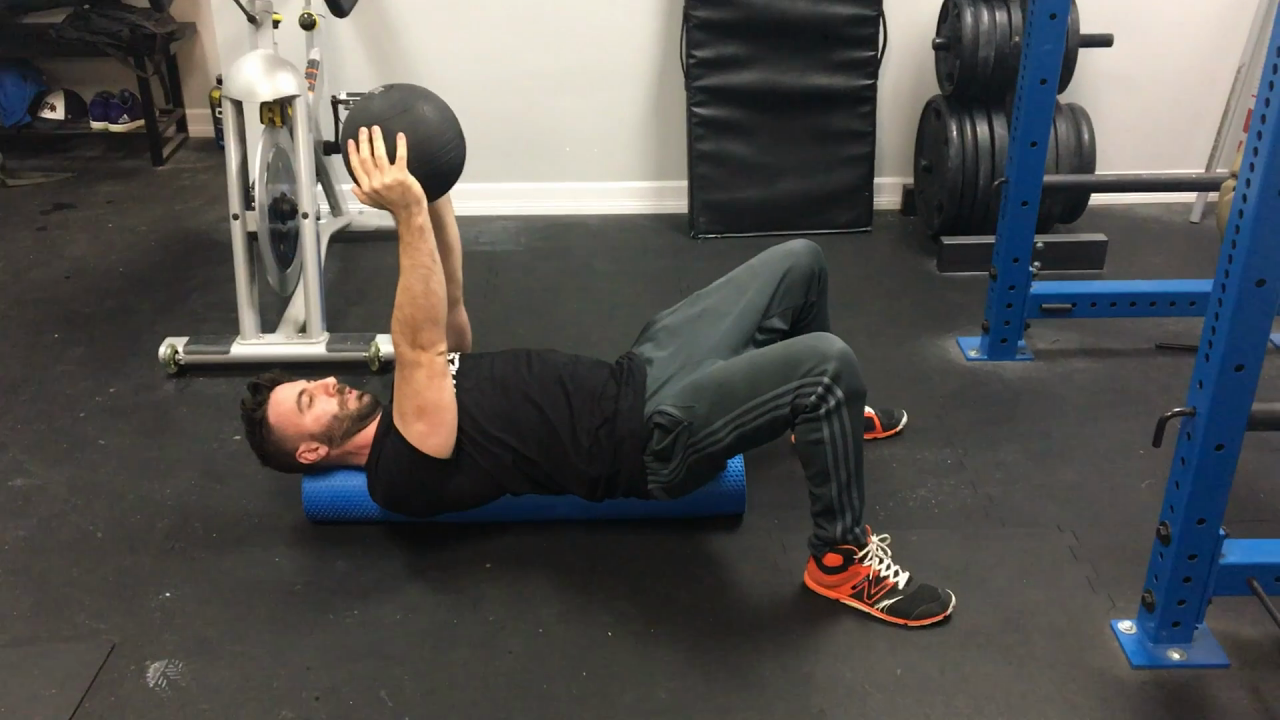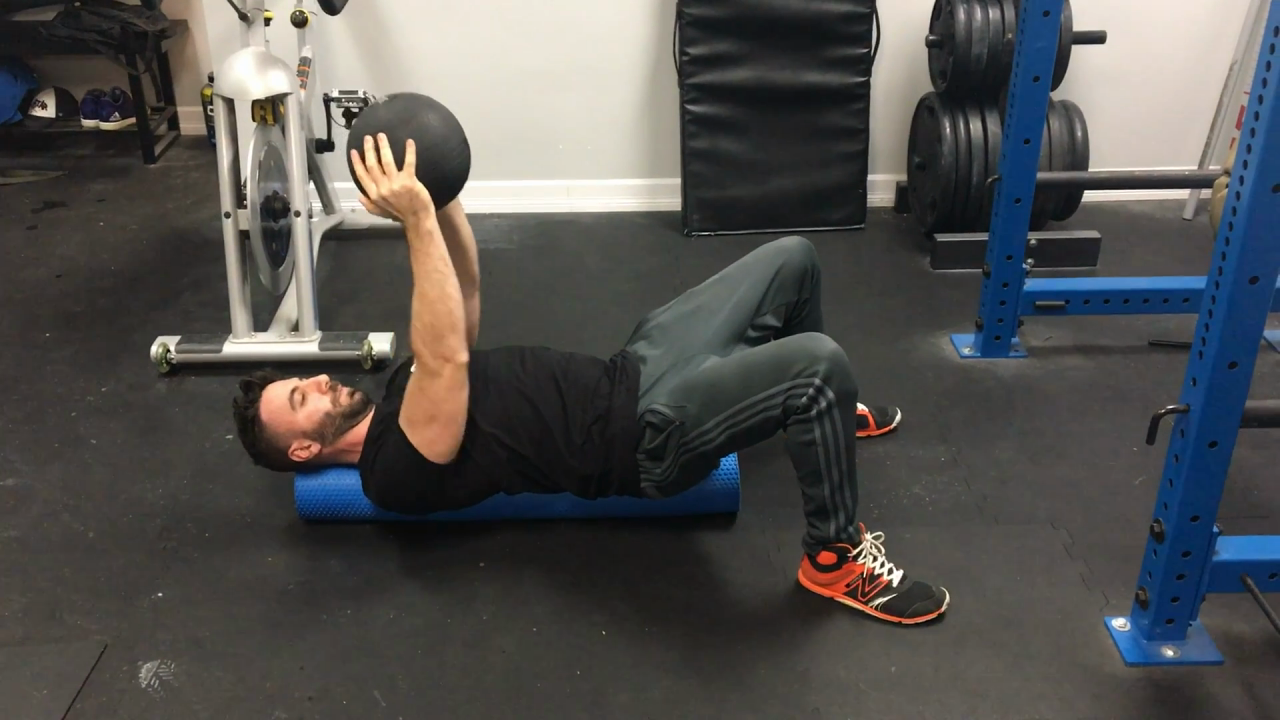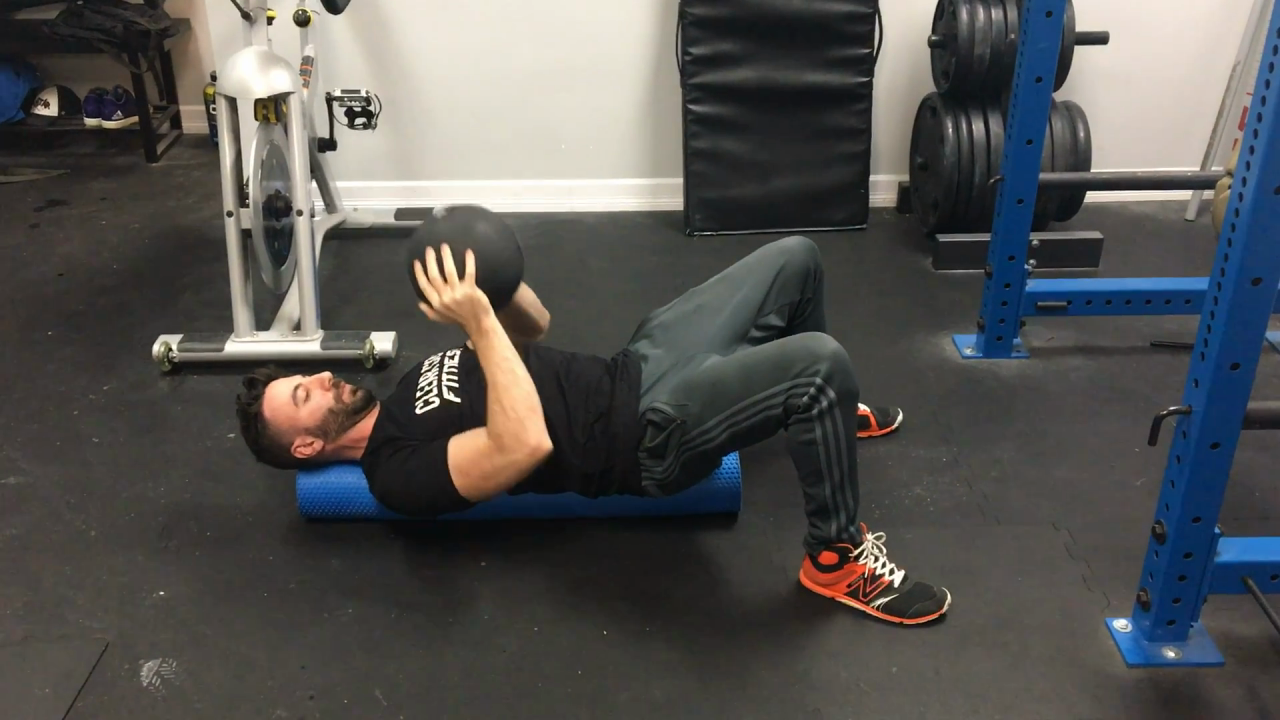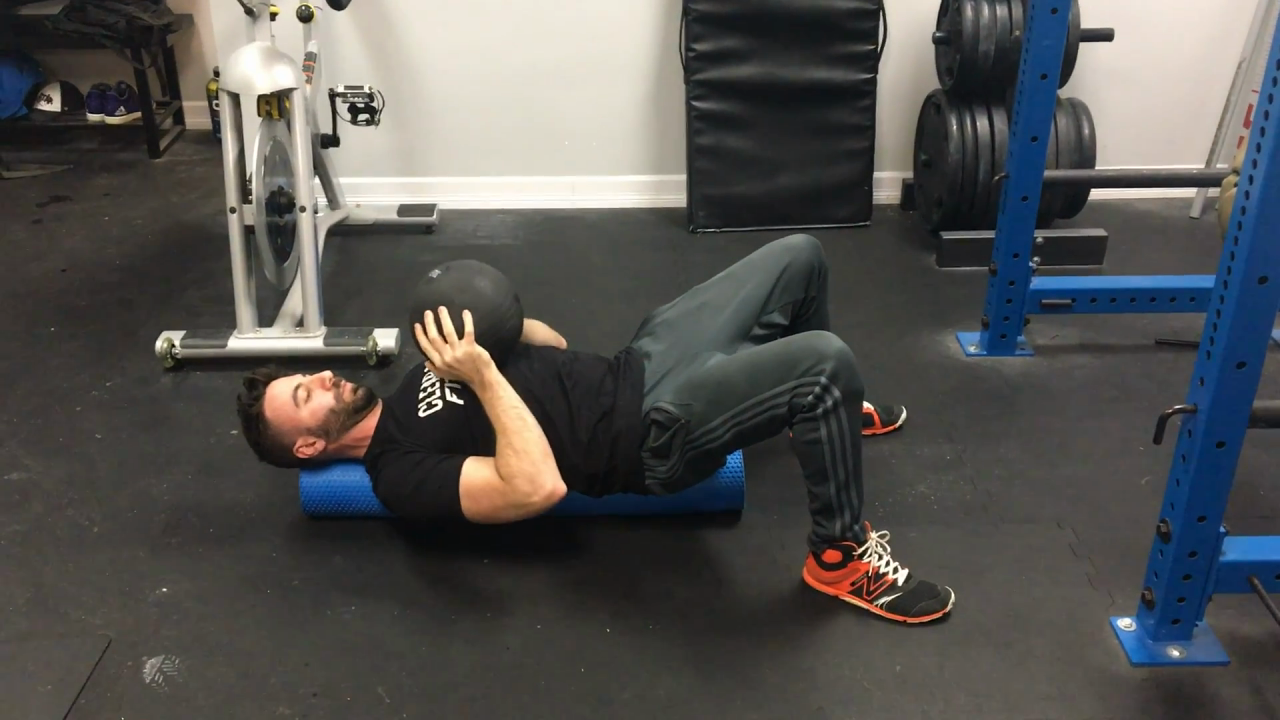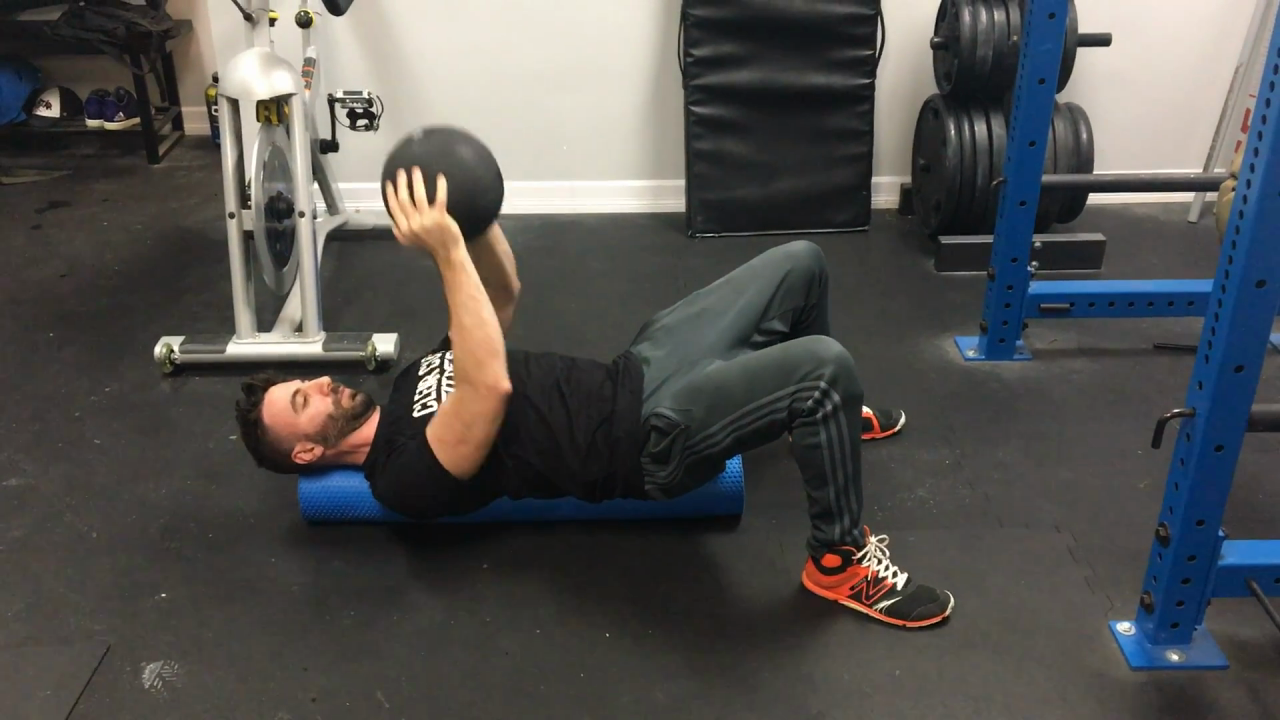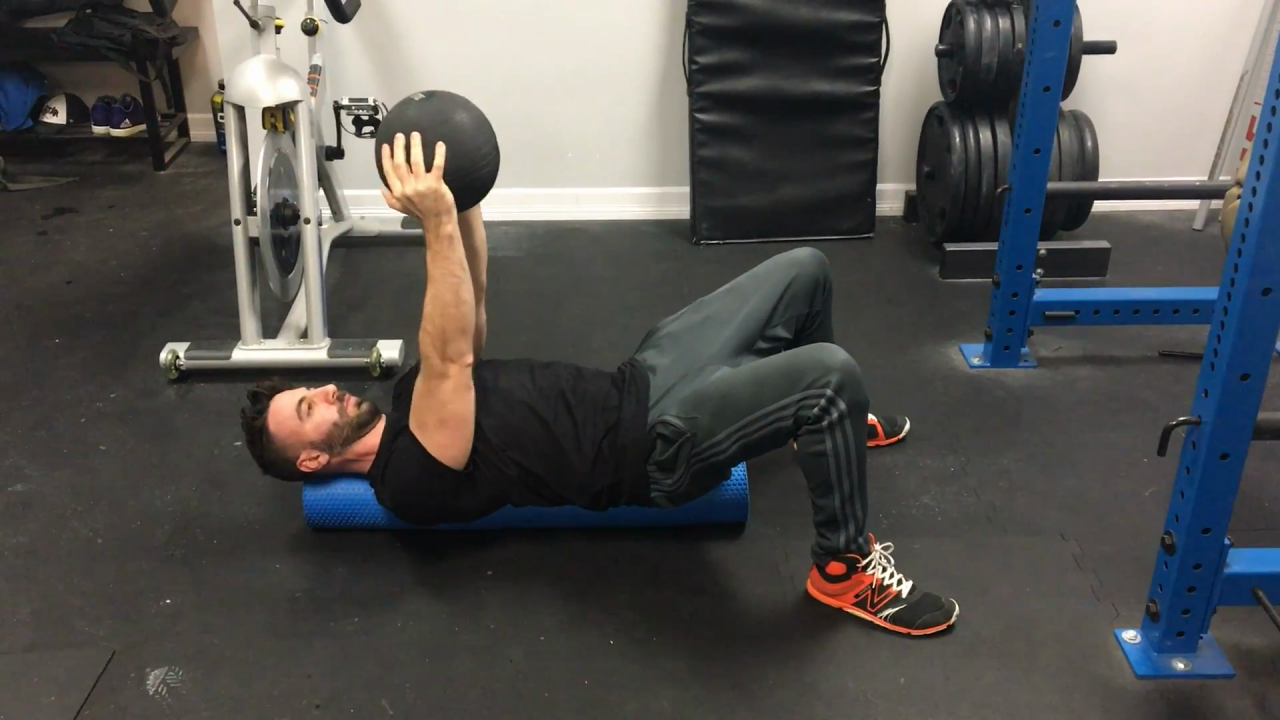
dt=0.5s
person 1, frame 1
left shoulder: (406, 406)
right shoulder: (402, 476)
left elbow: (446, 305)
right elbow: (419, 347)
left wrist: (432, 195)
right wrist: (407, 211)
left hip: (637, 378)
right hip: (650, 441)
left knee: (800, 262)
right knee: (828, 361)
left ankle: (823, 416)
right ankle: (842, 559)
person 1, frame 2
left shoulder: (400, 398)
right shoulder: (397, 473)
left elbow: (464, 292)
right elbow: (447, 358)
left wrist: (439, 198)
right wrist: (417, 219)
left hip: (630, 373)
right hip: (644, 438)
left knee: (792, 259)
right knee: (818, 361)
left ankle: (819, 413)
right ankle: (836, 558)
person 1, frame 3
left shoulder: (414, 386)
right shoulder: (398, 473)
left elbow: (536, 325)
right elbow: (529, 446)
left wrist: (487, 278)
right wrist: (477, 317)
left hip: (634, 368)
right hip: (647, 436)
left knee: (795, 259)
right knee: (821, 360)
left ankle: (822, 417)
right ankle: (837, 559)
person 1, frame 4
left shoulder: (420, 383)
right shoulder: (402, 476)
left elbow: (552, 346)
right elbow: (541, 488)
right wrist: (483, 373)
left hip: (636, 365)
right hip: (651, 433)
left knee: (799, 257)
right knee: (826, 358)
left ankle: (822, 412)
right ankle: (841, 556)
person 1, frame 5
left shoulder: (411, 390)
right shoulder: (407, 478)
left elbow: (505, 297)
right elbow: (490, 385)
right wrist: (448, 250)
left hip: (634, 373)
right hip: (648, 443)
left knee: (800, 263)
right knee: (824, 366)
left ankle: (826, 421)
right ankle: (840, 562)
person 1, frame 6
left shoulder: (409, 404)
right shoulder: (411, 483)
left elbow: (467, 305)
right elbow: (451, 357)
left wrist: (461, 201)
right wrist: (438, 220)
left hip: (639, 383)
right hip: (654, 448)
left knee: (804, 271)
right knee: (830, 371)
left ankle: (822, 425)
right ankle: (845, 568)
